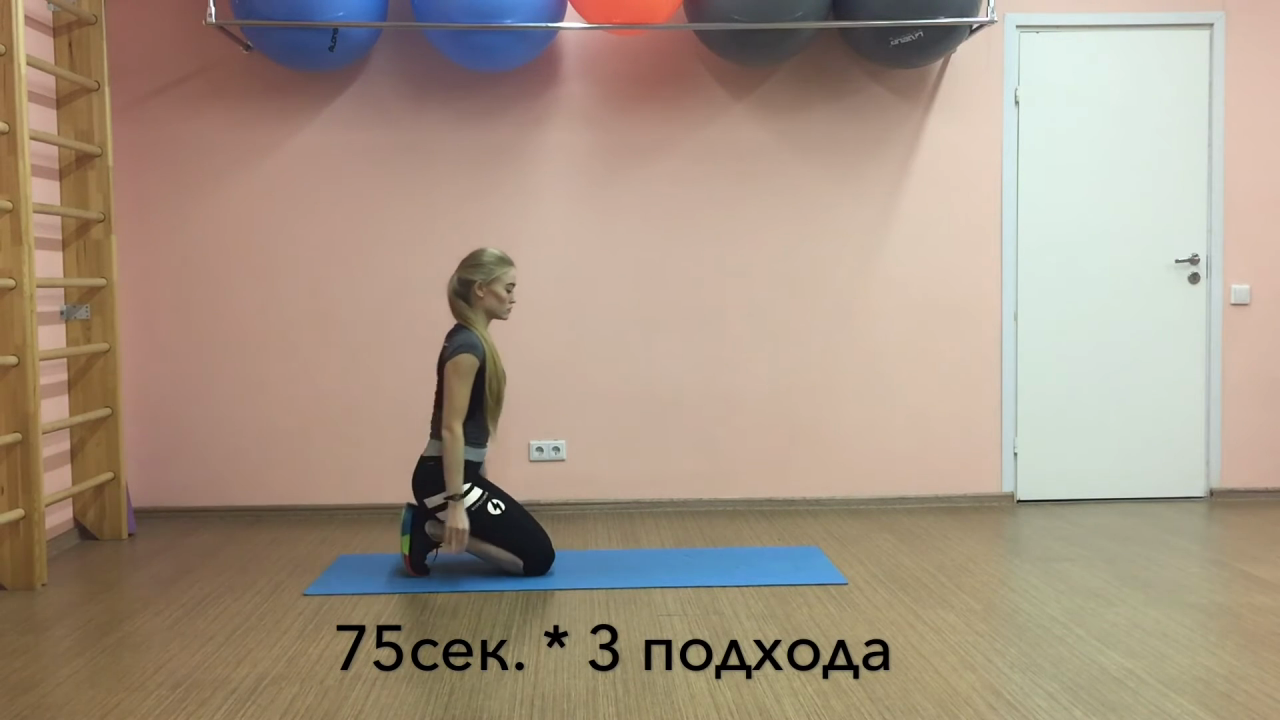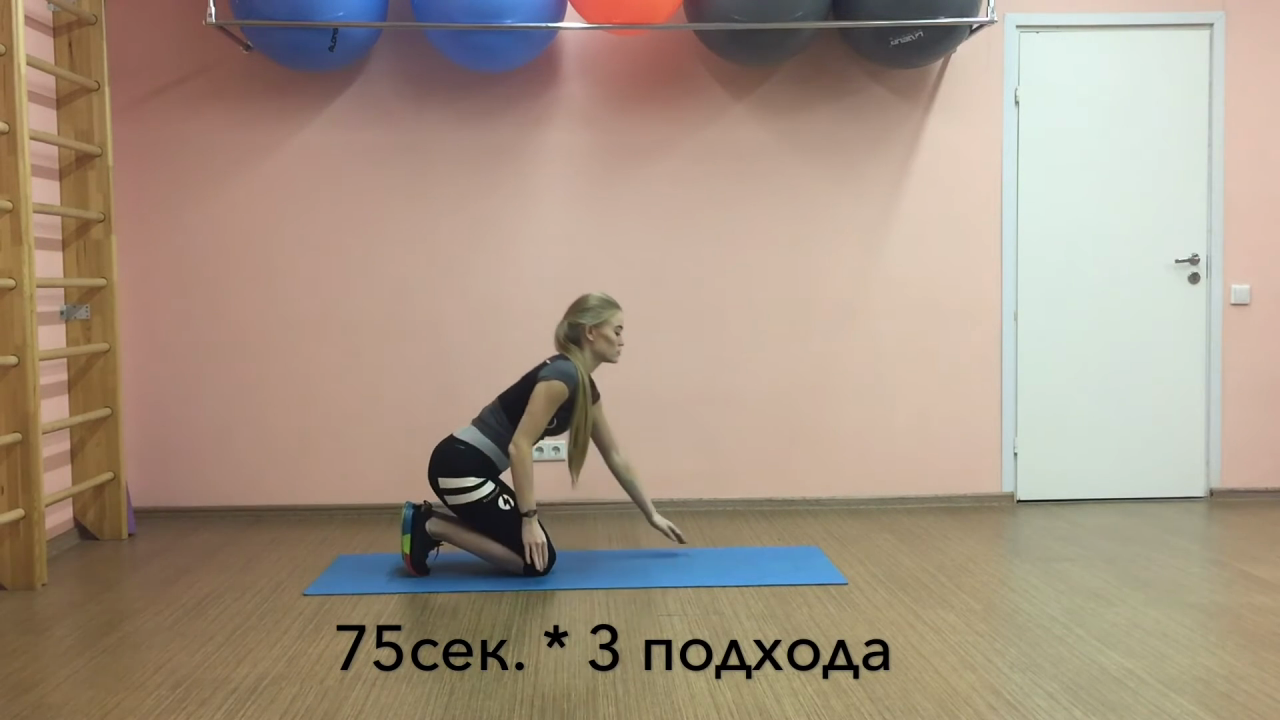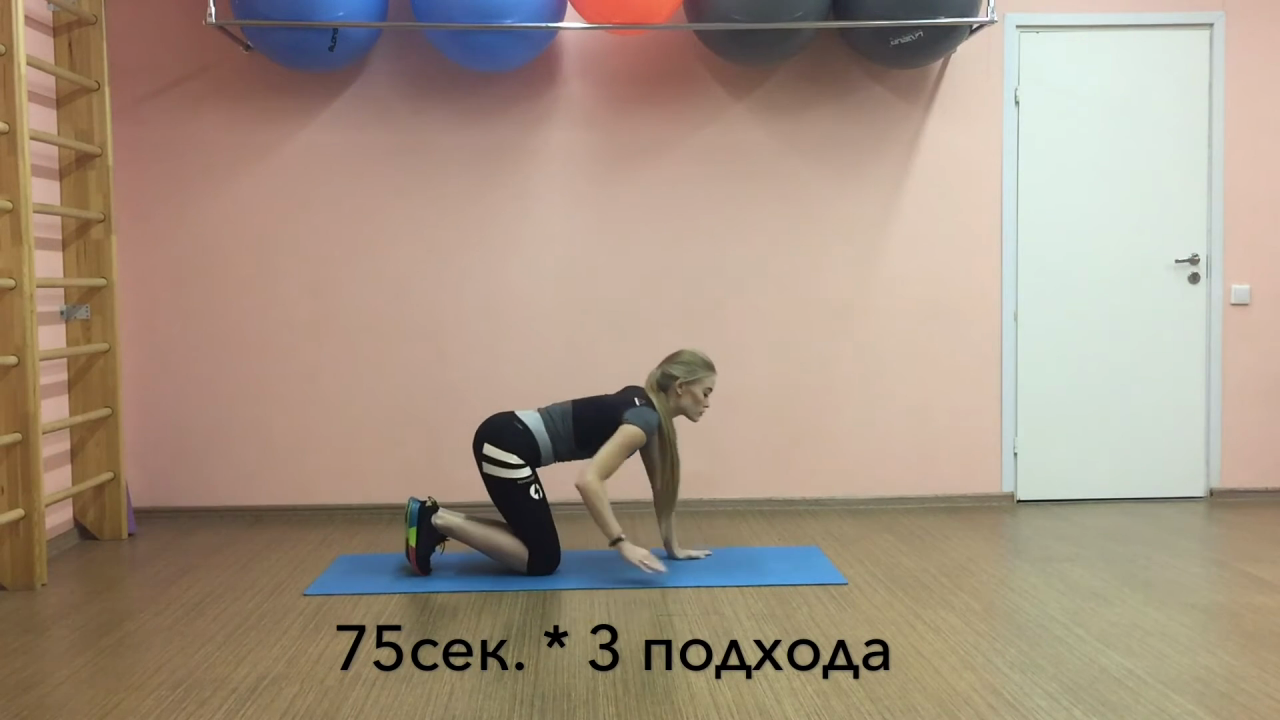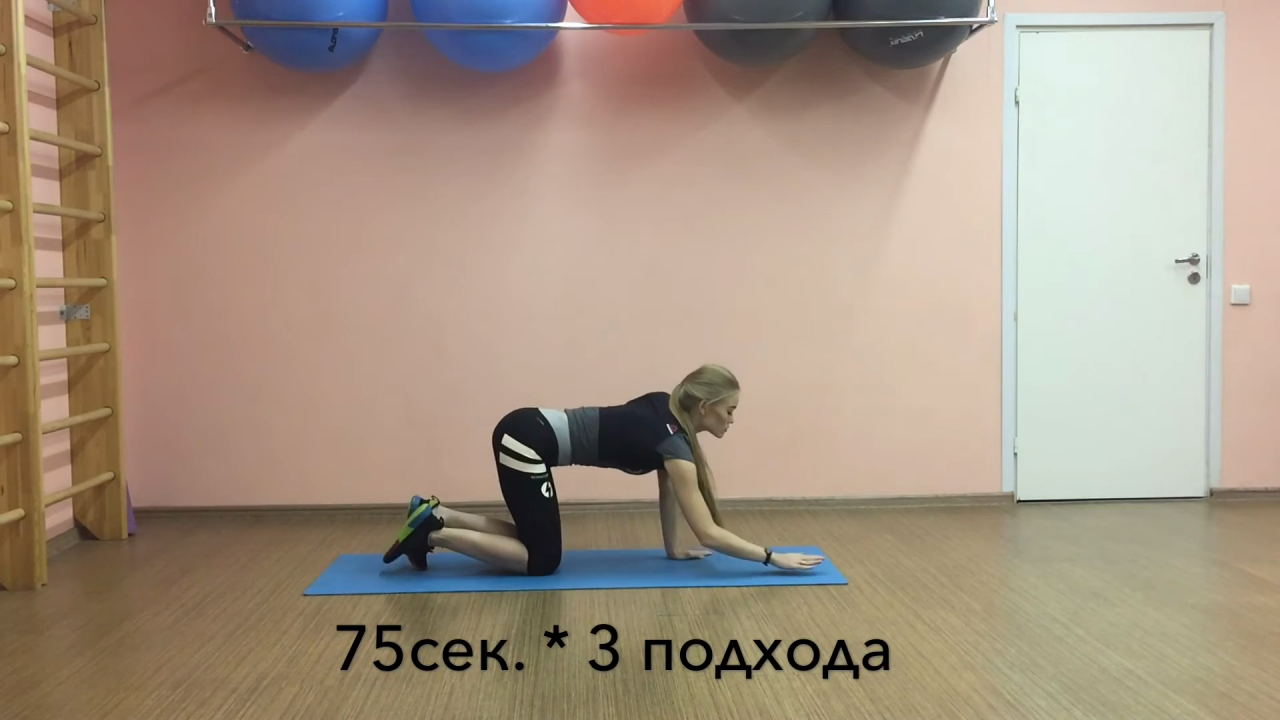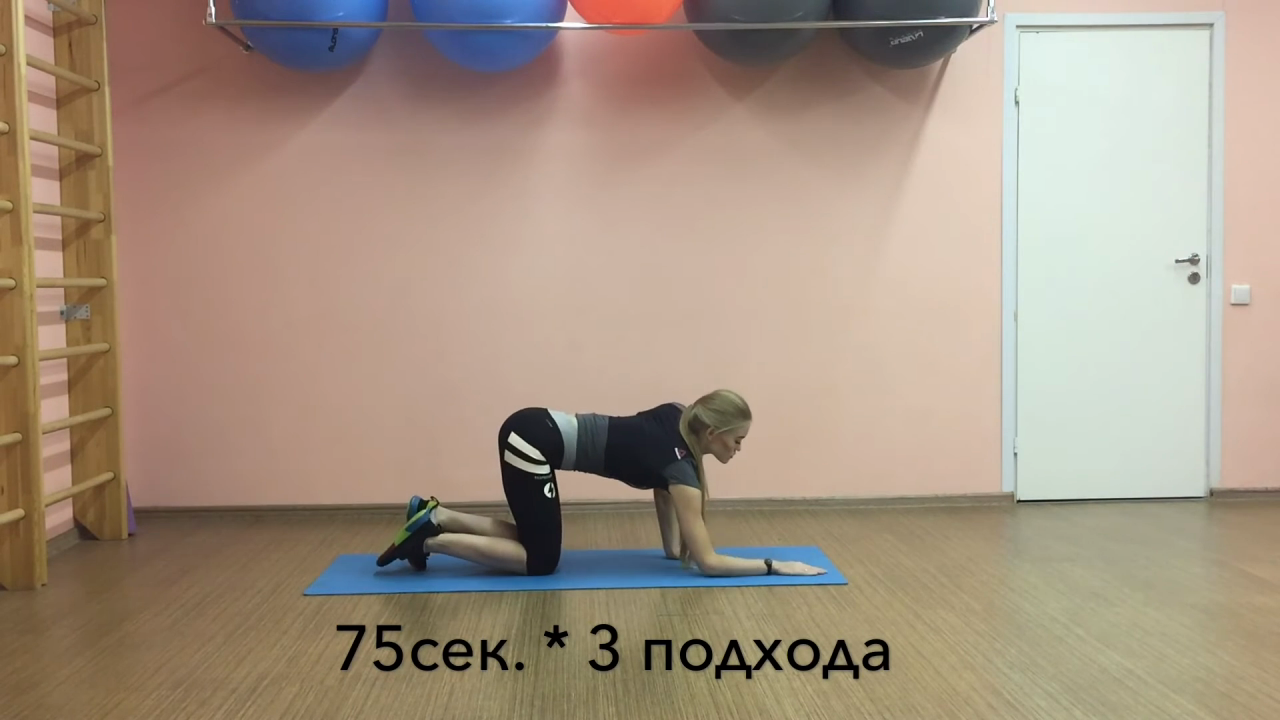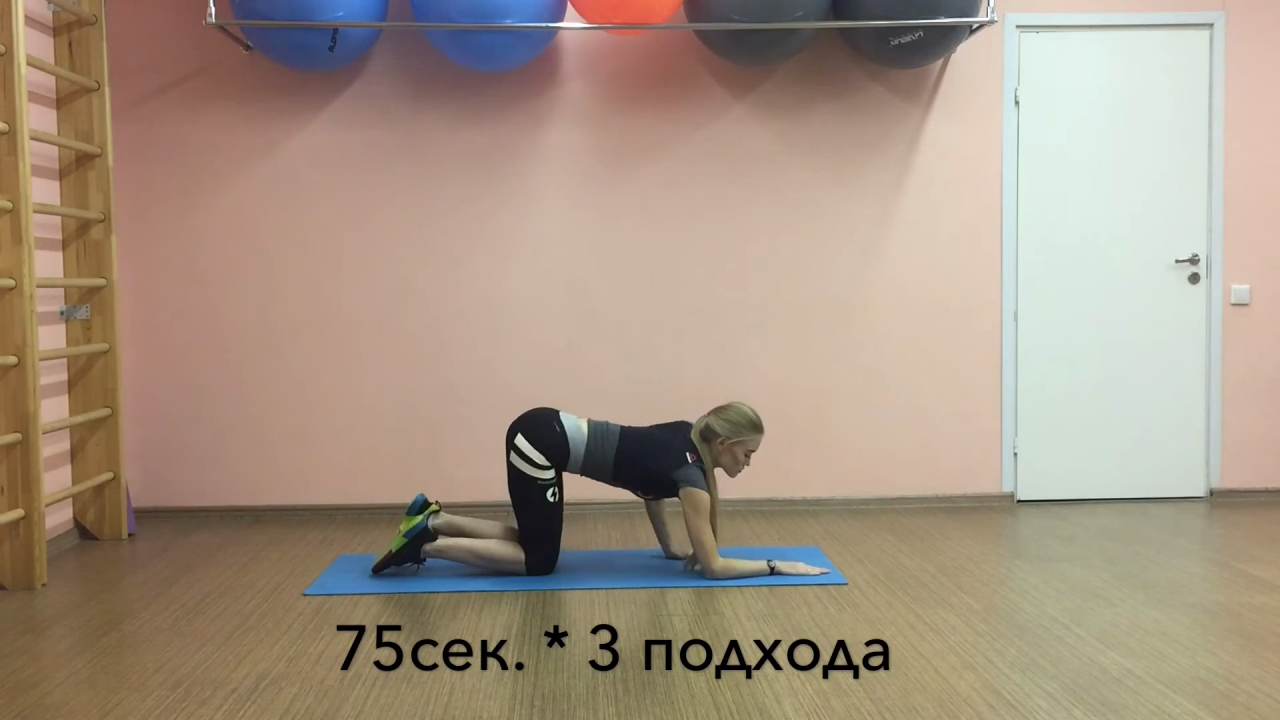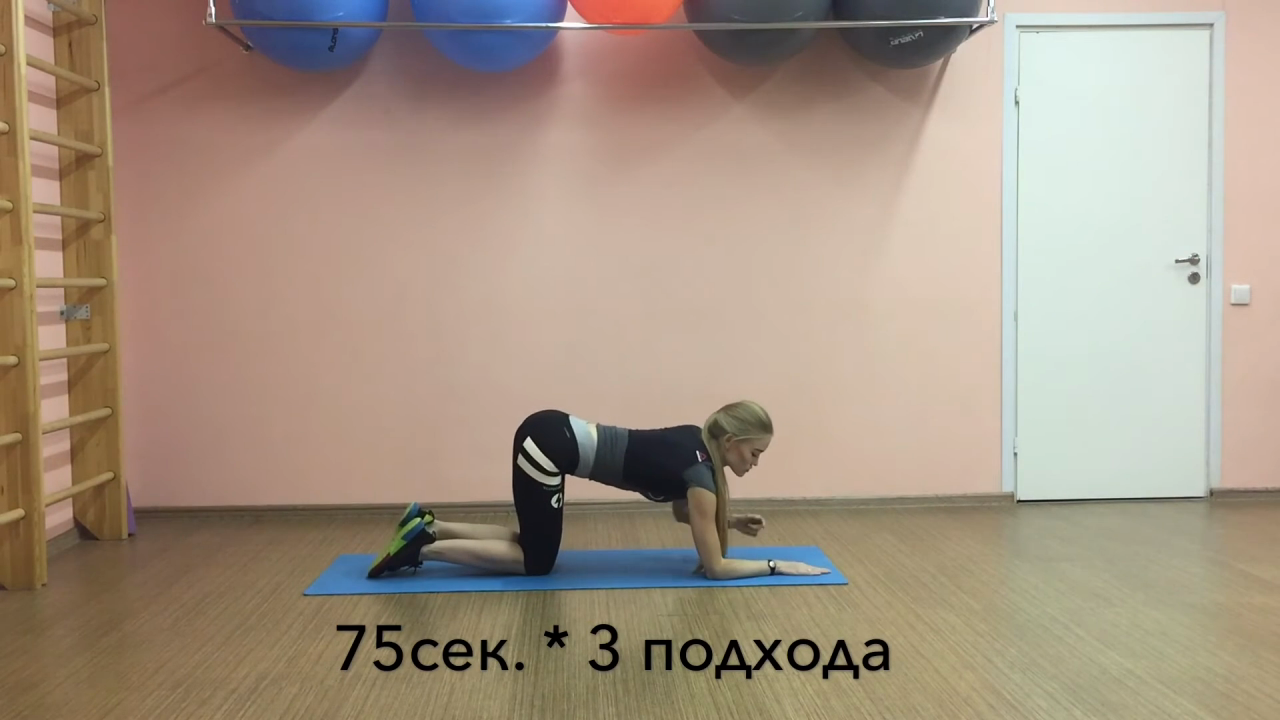
dt=0.4s
person 1, frame 1
left shoulder: (472, 340)
right shoulder: (466, 345)
right elbow: (451, 429)
right wrist: (455, 504)
left hip: (462, 473)
right hip: (444, 479)
right knee: (538, 558)
left ankle: (429, 524)
right ankle: (431, 529)
person 1, frame 2
left shoulder: (584, 387)
right shoulder: (563, 375)
left elbow: (615, 454)
right elbow: (519, 447)
left wrist: (652, 515)
right wrist: (529, 520)
left hip: (469, 465)
right hip: (459, 467)
left knee: (535, 551)
right knee: (537, 560)
left ankle: (432, 521)
right ankle: (431, 527)
person 1, frame 3
left shoulder: (647, 407)
right shoulder: (643, 418)
left elbow: (661, 483)
right elbow: (587, 480)
left wrist: (672, 546)
right wrist: (620, 543)
left hip: (503, 439)
right hip: (505, 446)
left knee: (533, 540)
right knee: (542, 559)
left ankle: (435, 517)
right ankle: (437, 522)
person 1, frame 4
left shoulder: (668, 407)
right shoulder: (673, 443)
left elbow: (666, 485)
right elbow: (709, 534)
left wrist: (673, 549)
right wrist: (774, 557)
left hip: (522, 431)
right hip: (526, 441)
left knee: (537, 541)
right knee: (542, 560)
left ankle: (438, 515)
right ankle: (433, 533)
person 1, frame 5
left shoulder: (676, 417)
right shoulder: (680, 464)
right elbow: (708, 561)
left wrist: (671, 548)
right wrist: (775, 566)
left hip: (531, 430)
right hip: (532, 441)
left knee: (535, 540)
right knee: (541, 561)
left ankle: (436, 517)
right ankle: (429, 538)
person 1, frame 6
left shoulder: (687, 434)
right shoulder: (691, 472)
right elbow: (713, 566)
left wrist: (669, 548)
right wrist: (778, 565)
left hip: (541, 430)
right hip: (540, 442)
left knee: (533, 541)
right knee: (538, 561)
left ankle: (434, 519)
right ankle: (426, 544)
person 1, frame 7
left shoulder: (697, 440)
right shoulder: (700, 472)
left elbow: (682, 512)
right elbow: (715, 567)
left wrist: (736, 522)
right wrist: (778, 565)
left hip: (549, 432)
right hip: (549, 445)
left knee: (535, 544)
right knee: (537, 561)
left ankle: (429, 527)
right ankle: (423, 547)
